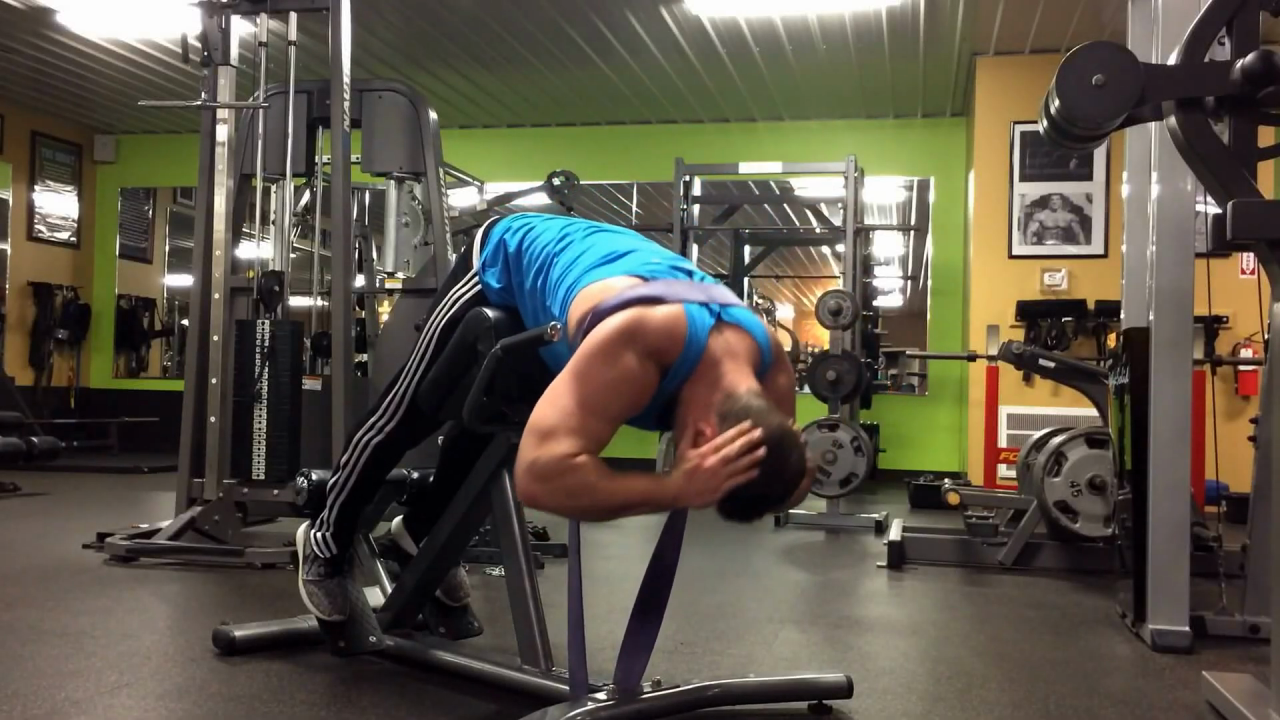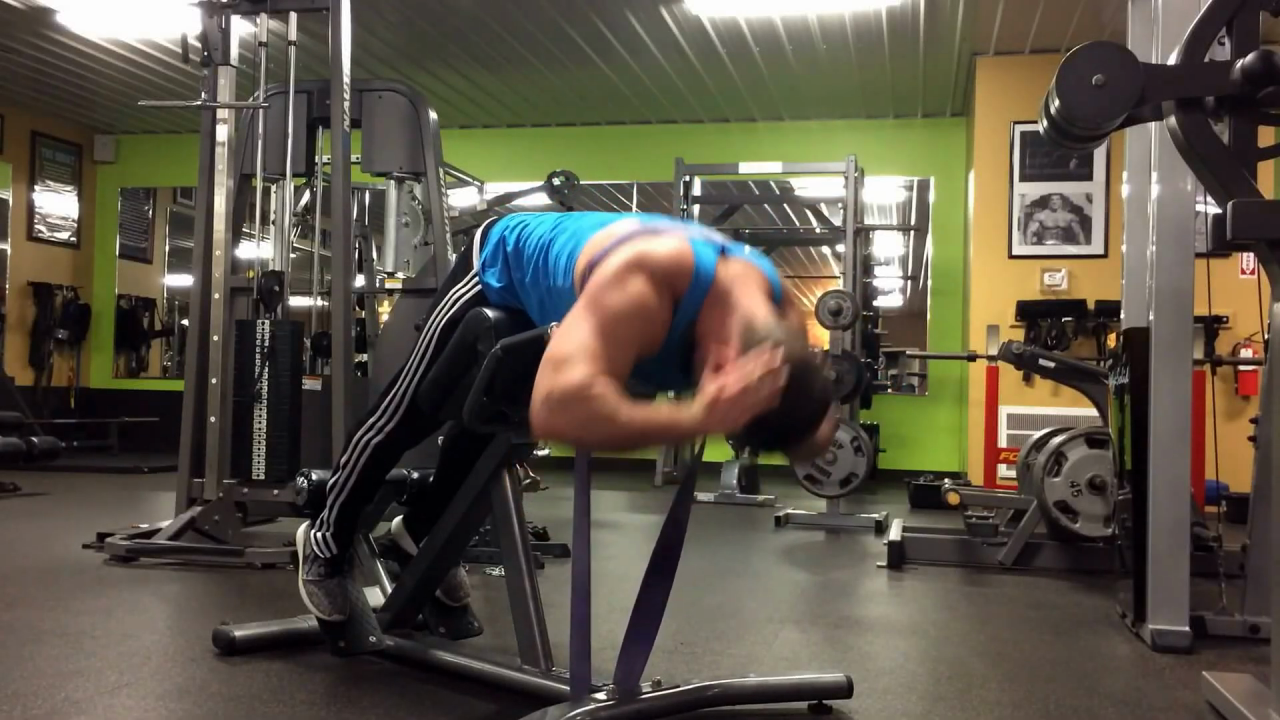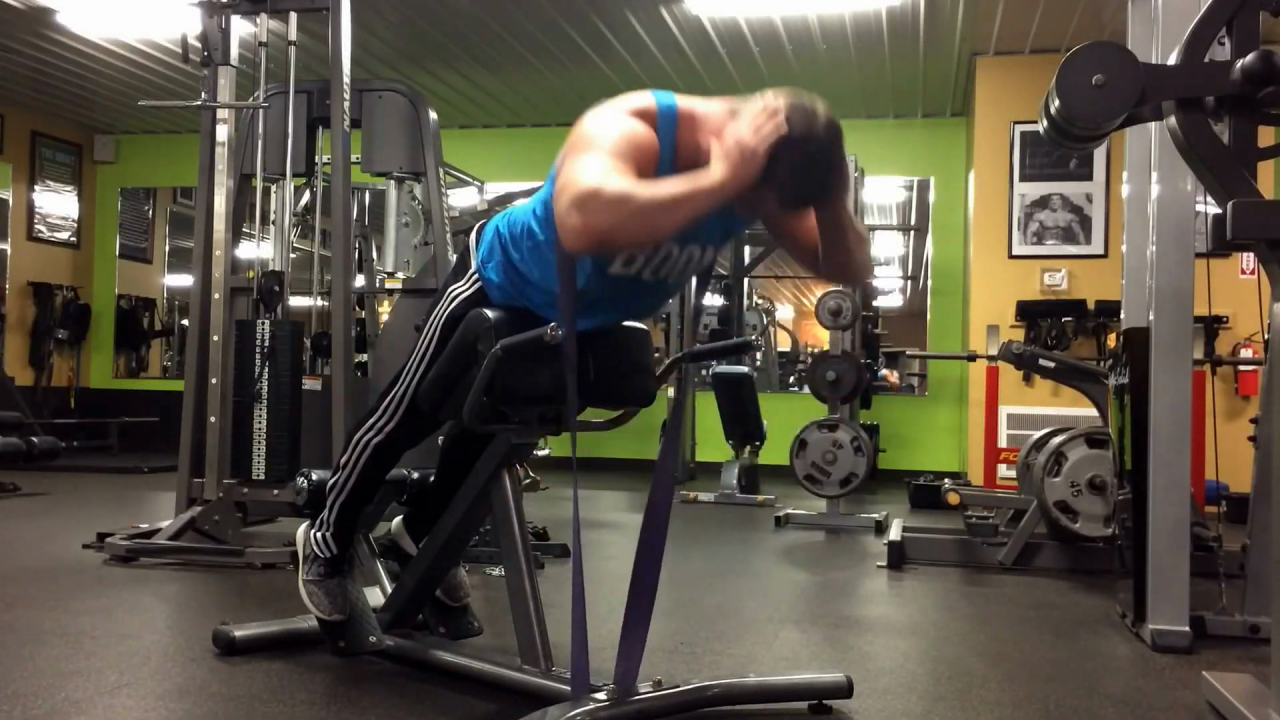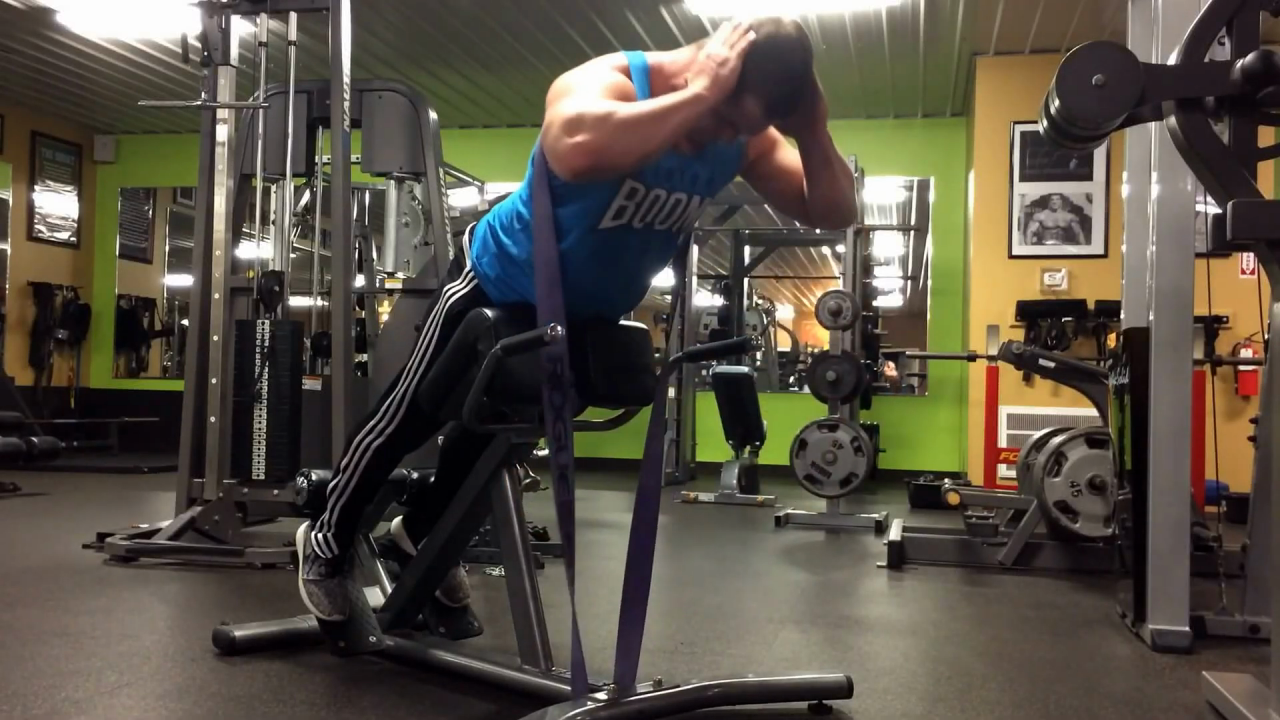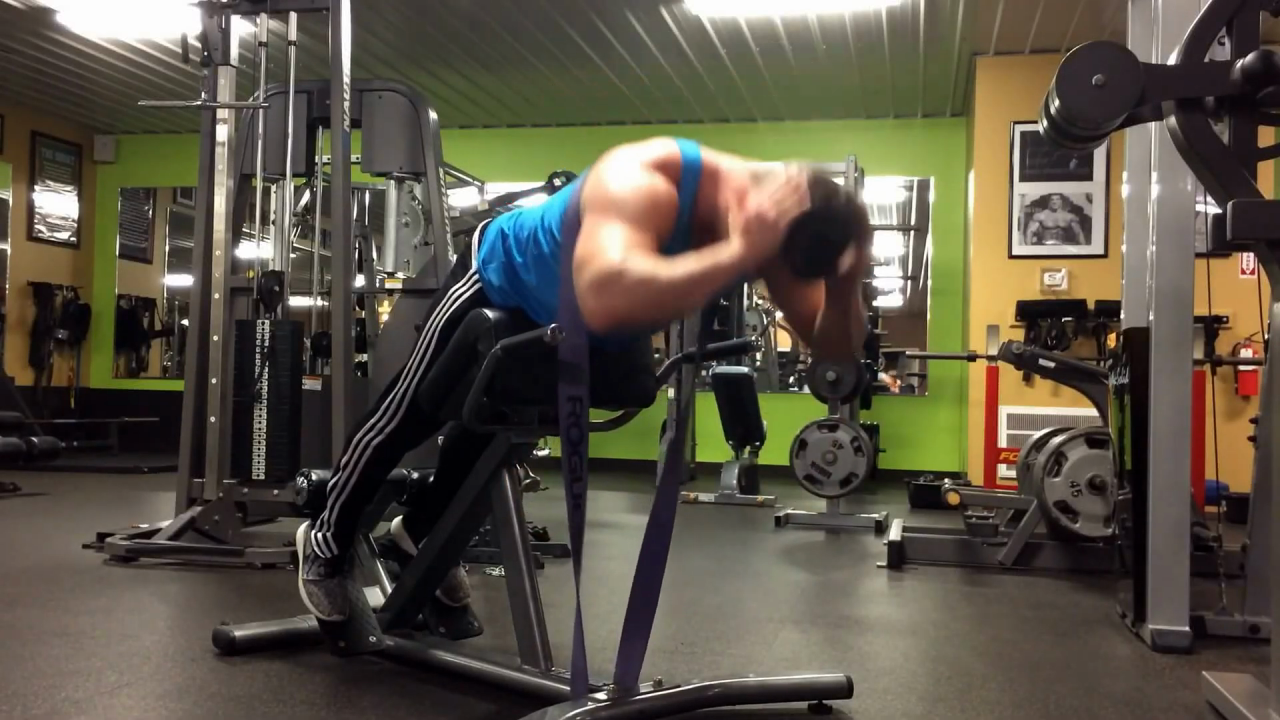
dt=0.3s
person 1, frame 1
left shoulder: (765, 363)
right shoulder: (635, 343)
left elbow: (777, 461)
right elbow: (539, 473)
left wrist: (787, 482)
right wrist: (678, 489)
left hip: (568, 261)
right hip: (507, 266)
right knee: (409, 417)
left ankle: (422, 531)
right ankle: (325, 544)
person 1, frame 2
left shoulder: (776, 313)
right shoulder: (646, 280)
left elbow: (807, 406)
right elbow: (555, 413)
left wrist: (809, 437)
right wrist: (698, 417)
left hip: (562, 304)
right hip: (506, 276)
right knee: (412, 417)
left ankle: (423, 531)
right ankle: (326, 543)
person 1, frame 3
left shoulder: (768, 175)
right shoulder: (629, 130)
left elbow: (847, 268)
right elbow: (585, 219)
left wrist: (831, 204)
right wrist: (720, 176)
left hip: (583, 323)
right hip: (502, 286)
left knee: (492, 431)
right knee: (408, 419)
left ankle: (425, 533)
right ankle: (327, 545)
person 1, frame 4
left shoulder: (743, 134)
right shoulder: (607, 83)
left elbow: (833, 212)
right elbow: (574, 151)
left wrist: (811, 130)
right wrist: (698, 97)
left hip: (586, 315)
right hip: (497, 283)
right knee: (408, 421)
left ankle: (425, 532)
right ankle: (326, 546)
person 1, frame 5
left shoulder: (766, 221)
right shoulder: (645, 180)
left elbow: (835, 344)
right elbow: (607, 297)
left wrist: (845, 279)
right wrist: (739, 252)
right hip: (505, 281)
right knee: (408, 418)
left ankle: (424, 530)
right ankle: (326, 543)
